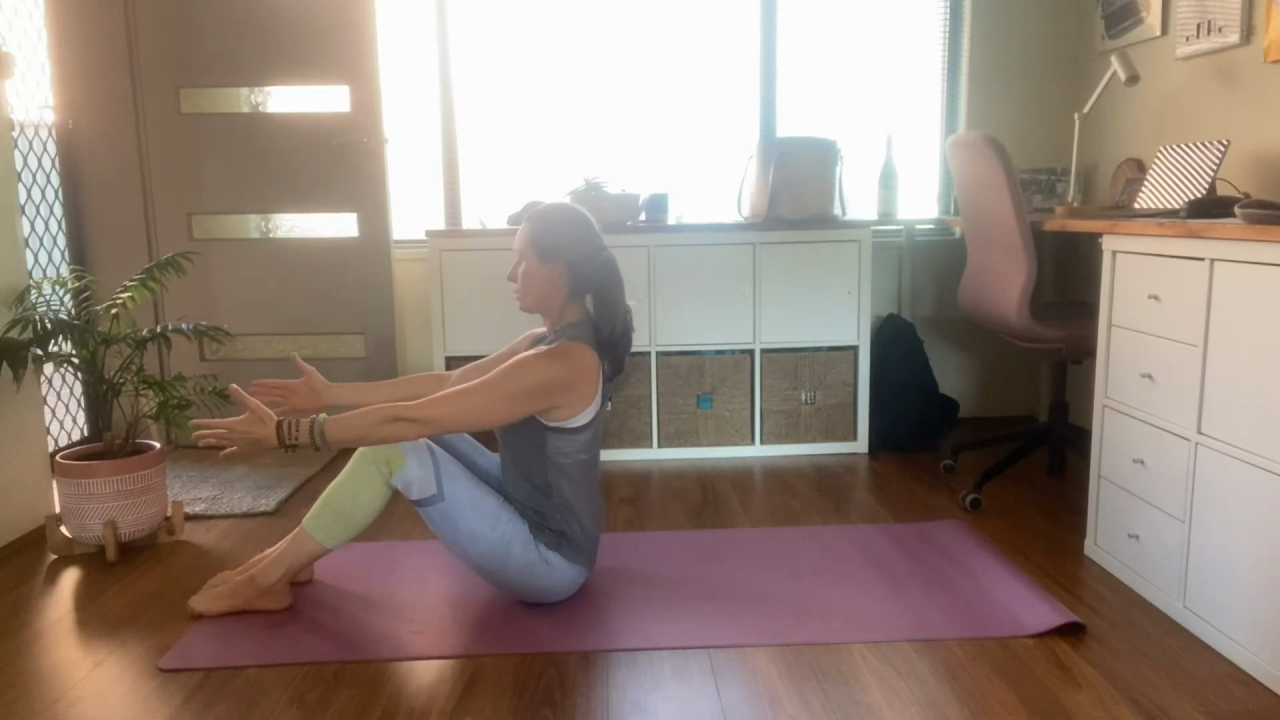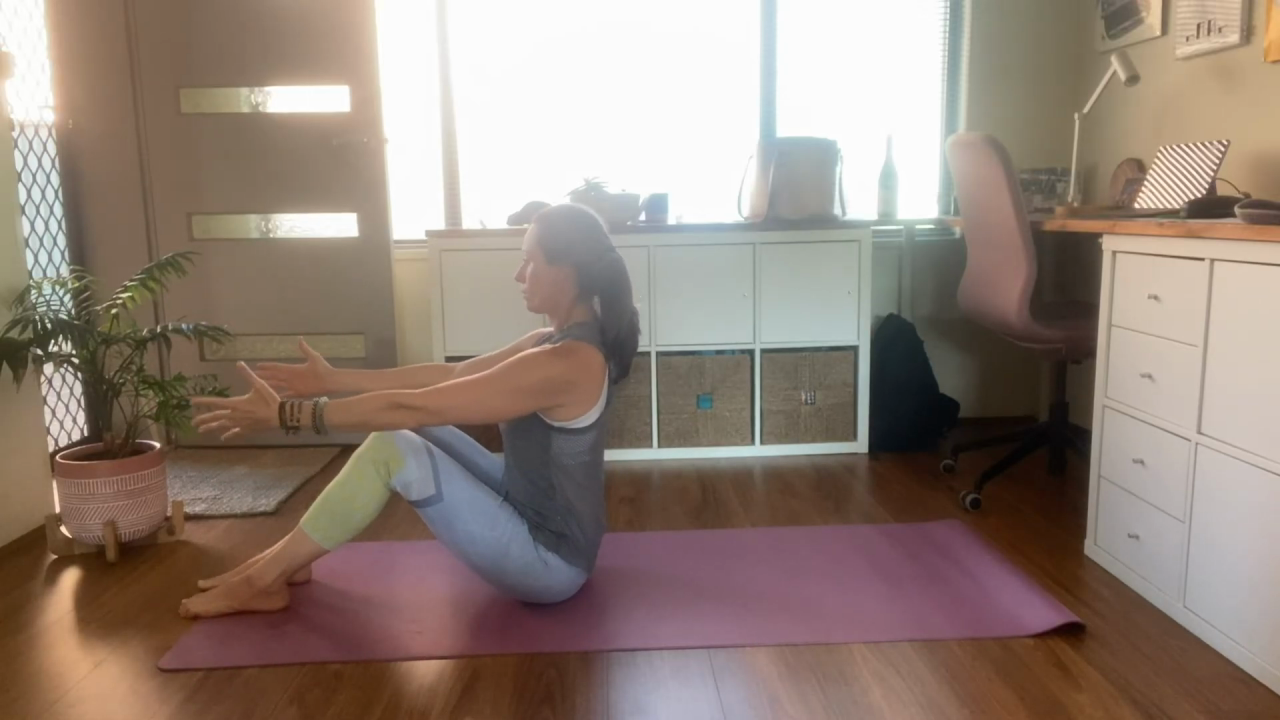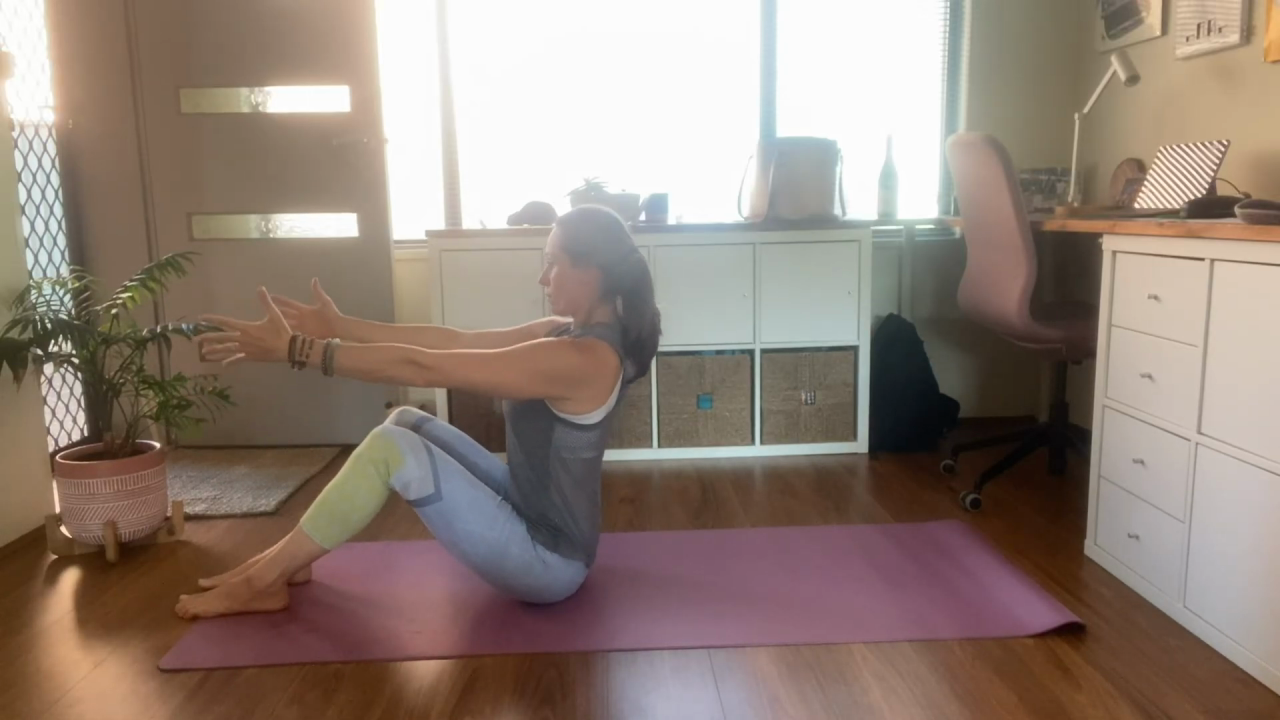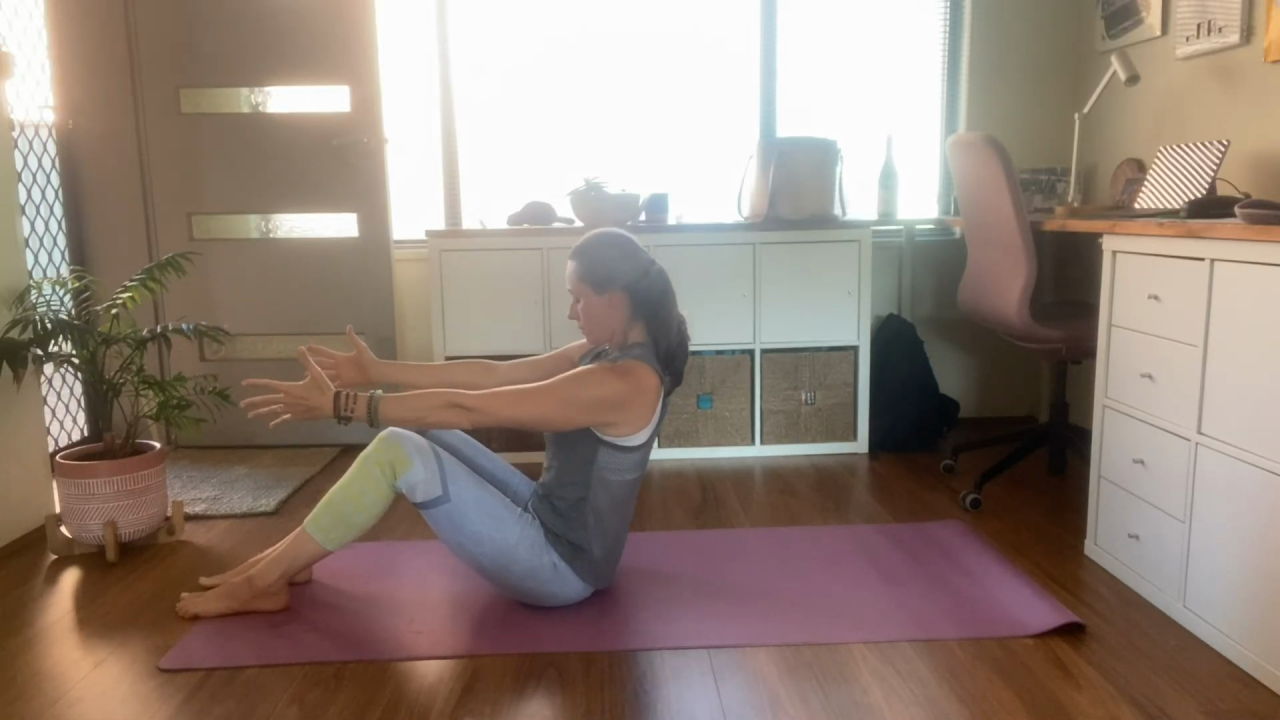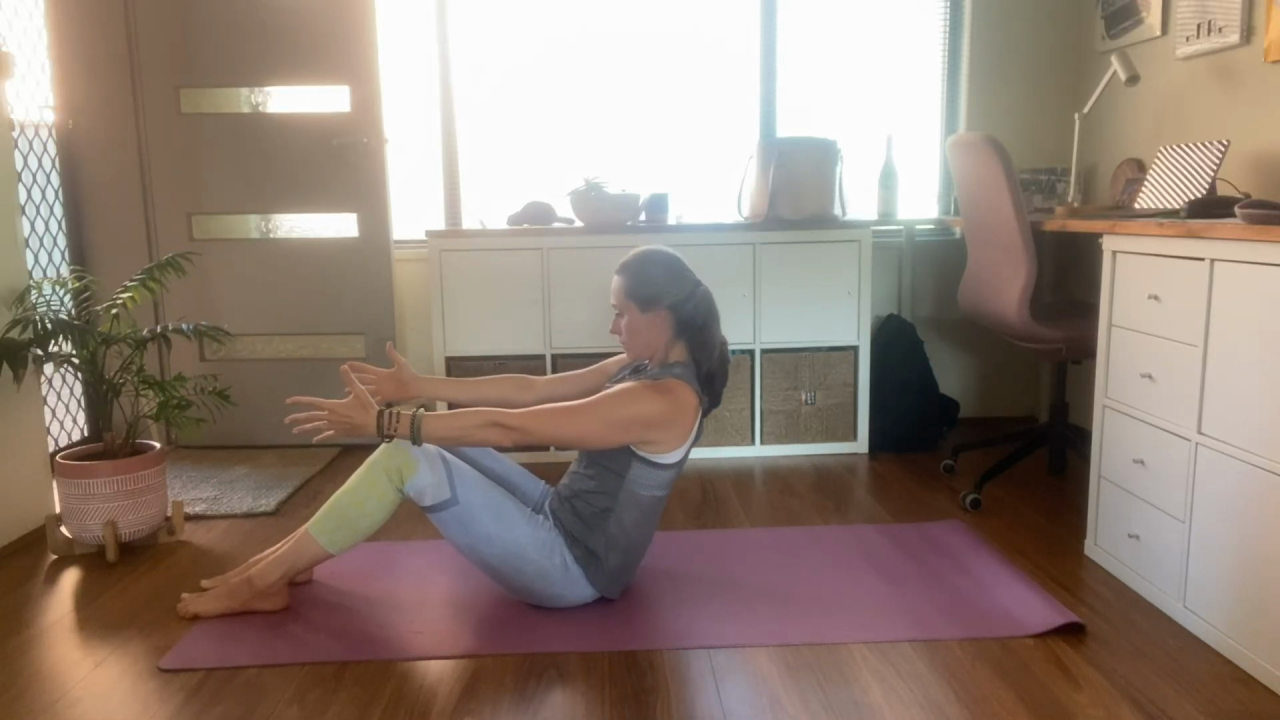
dt=1s
person 1, frame 1
left shoulder: (559, 365)
right shoulder: (556, 343)
left elbow: (407, 417)
right elbow: (448, 384)
left wrist: (282, 433)
right wrist: (331, 393)
left hip: (549, 560)
right hip: (535, 518)
left knee: (392, 449)
right knee: (417, 431)
left ankle: (265, 581)
right ankle: (285, 558)
person 1, frame 2
left shoulder: (564, 364)
right shoulder: (563, 343)
left elbow: (413, 404)
right elbow: (447, 377)
left wrist: (284, 413)
right wrist: (333, 378)
left hip: (550, 560)
right hip: (534, 518)
left knee: (391, 449)
right knee: (409, 431)
left ankle: (263, 582)
right ankle: (284, 560)
person 1, frame 3
left shoulder: (579, 359)
right shoulder: (575, 335)
left elbow: (423, 368)
right elbow: (455, 342)
left wrist: (296, 349)
right wrist: (340, 327)
left hip: (548, 560)
right hip: (534, 519)
left knee: (388, 449)
right knee: (406, 423)
left ankle: (261, 583)
right ankle: (282, 560)
person 1, frame 4
left shoulder: (621, 383)
right shoulder: (608, 354)
left elbow: (467, 410)
right elbow: (495, 374)
left wrist: (341, 404)
right wrist: (378, 370)
left hip: (561, 566)
right hip: (550, 524)
left knee: (397, 452)
right knee: (413, 433)
left ankle: (261, 583)
right ankle: (285, 559)
person 1, frame 5
left shoulder: (662, 402)
right shoulder: (647, 369)
left elbow: (507, 429)
right elbow: (533, 390)
left wrist: (383, 421)
right wrist: (418, 386)
left hip: (572, 568)
right hip: (564, 525)
left knee: (404, 461)
right knee: (422, 442)
left ankle: (262, 583)
right ankle: (285, 559)
